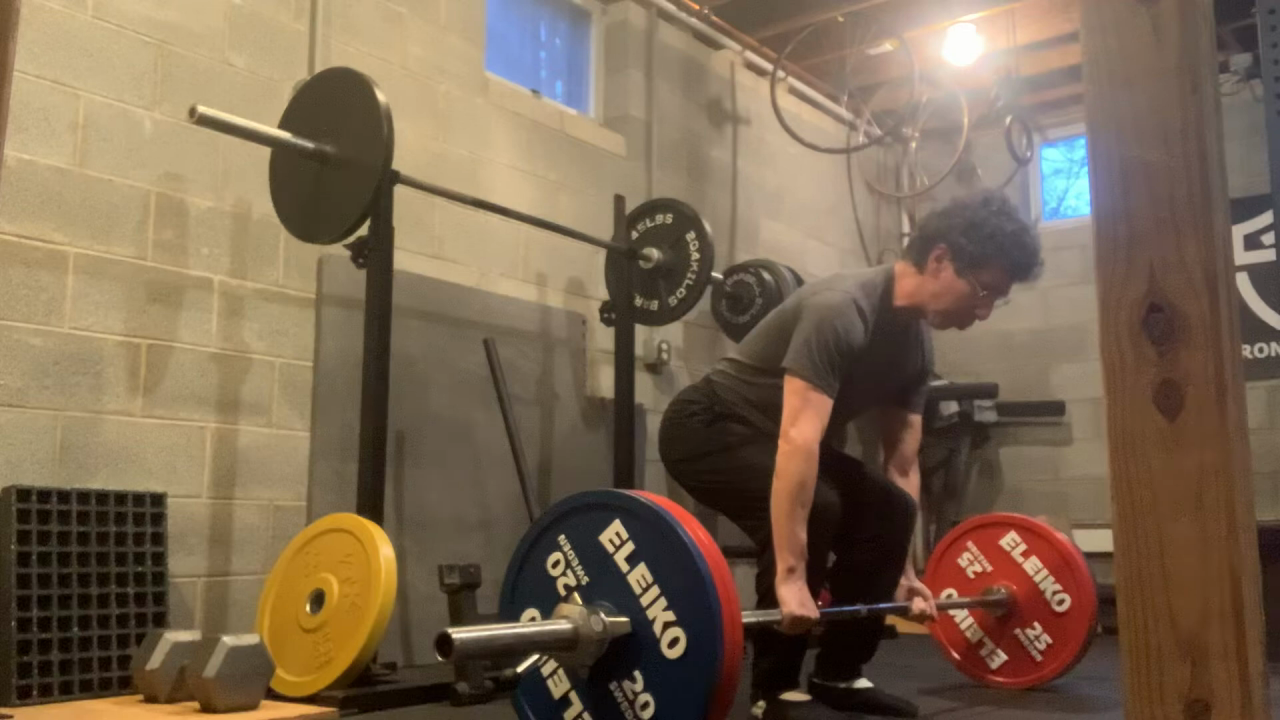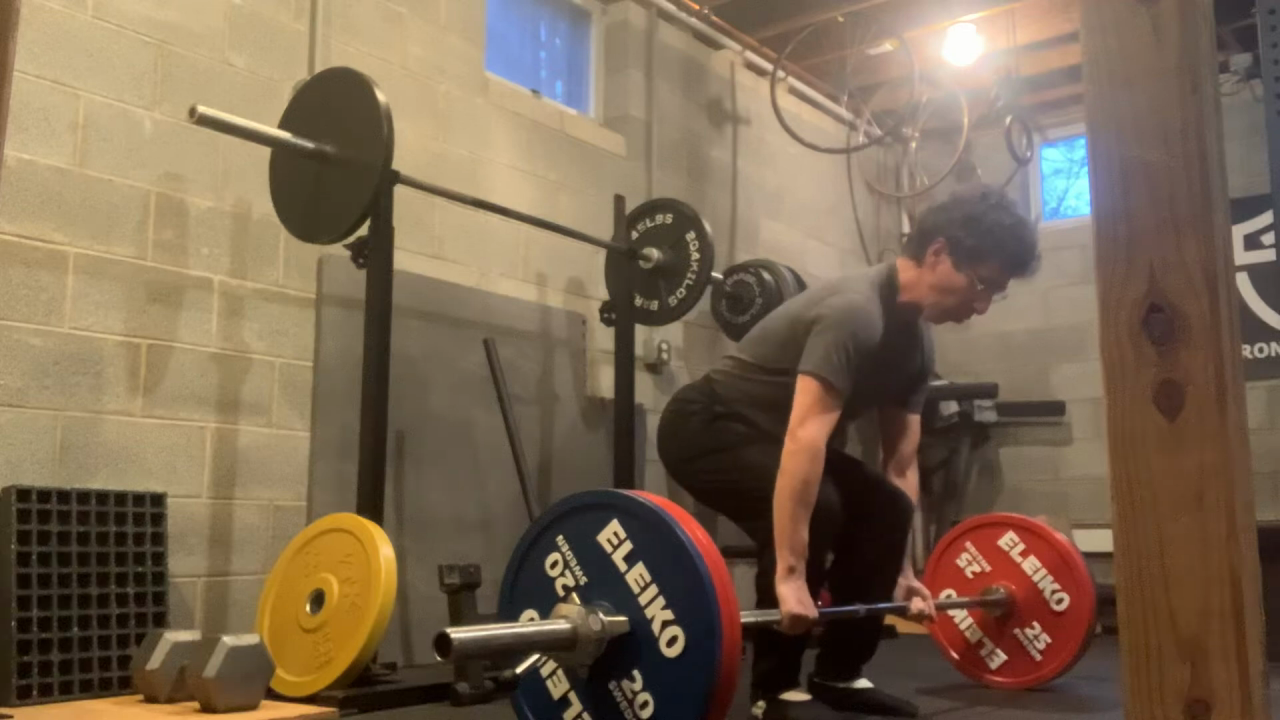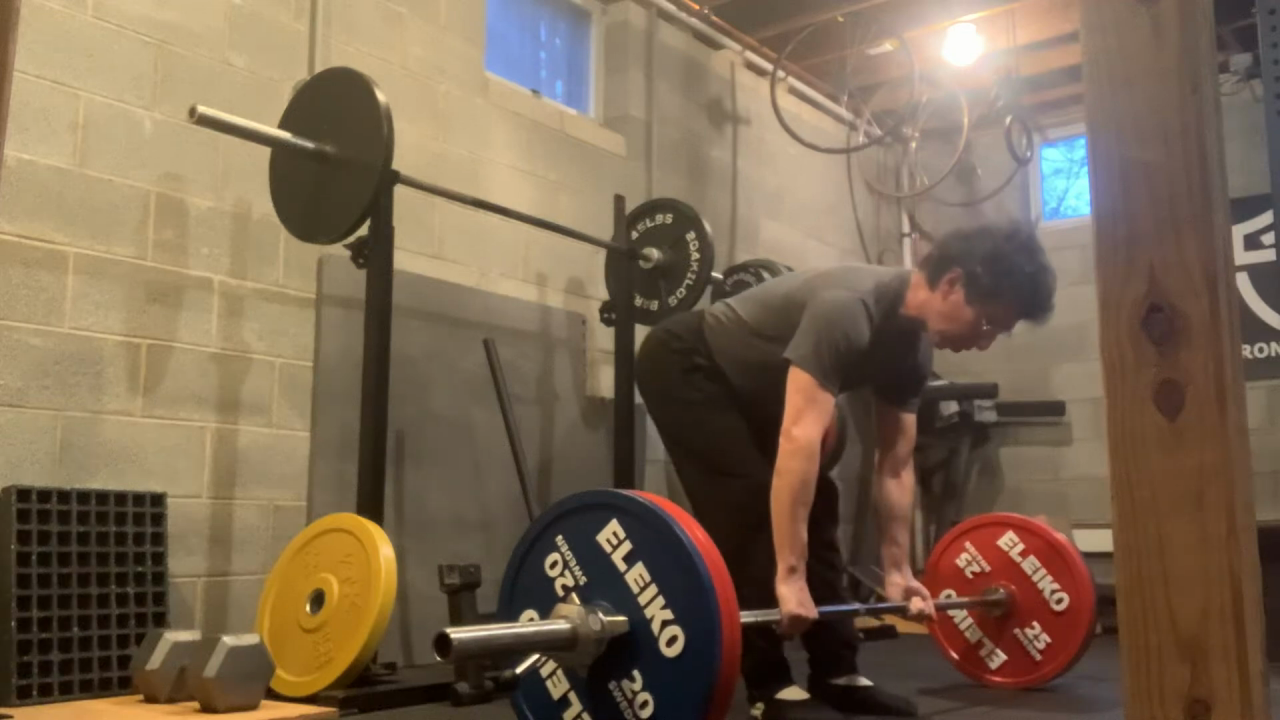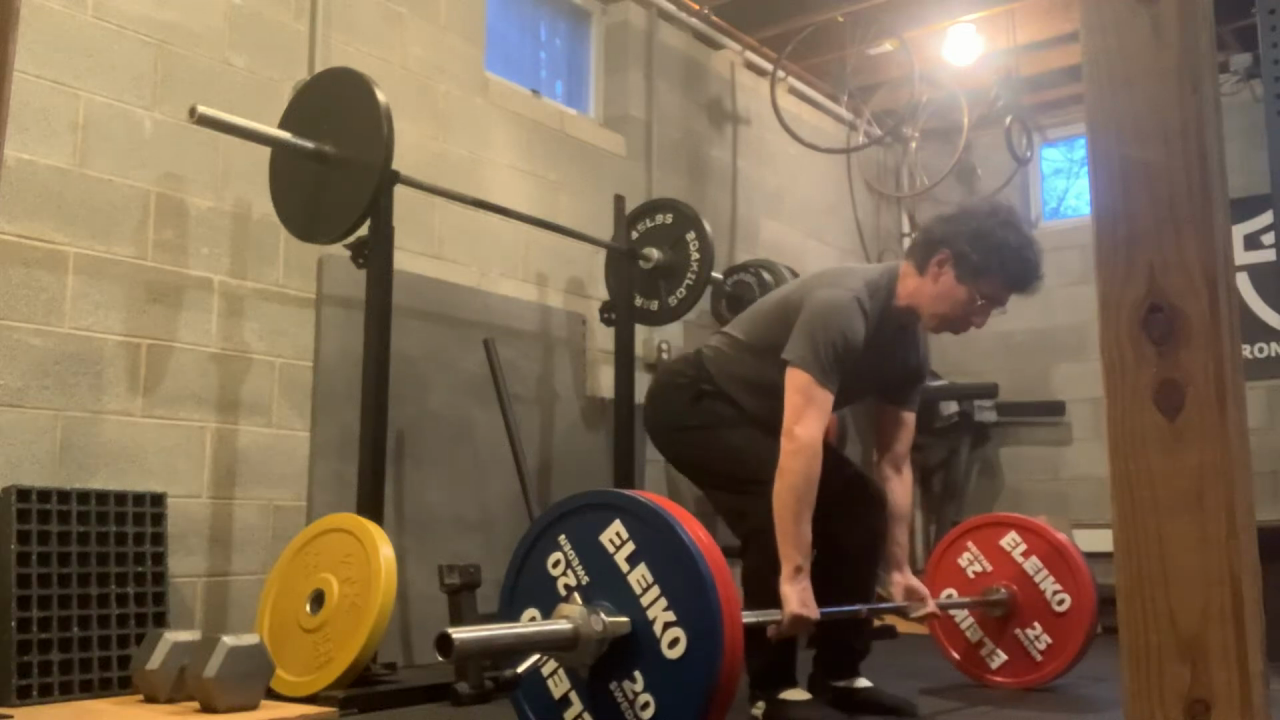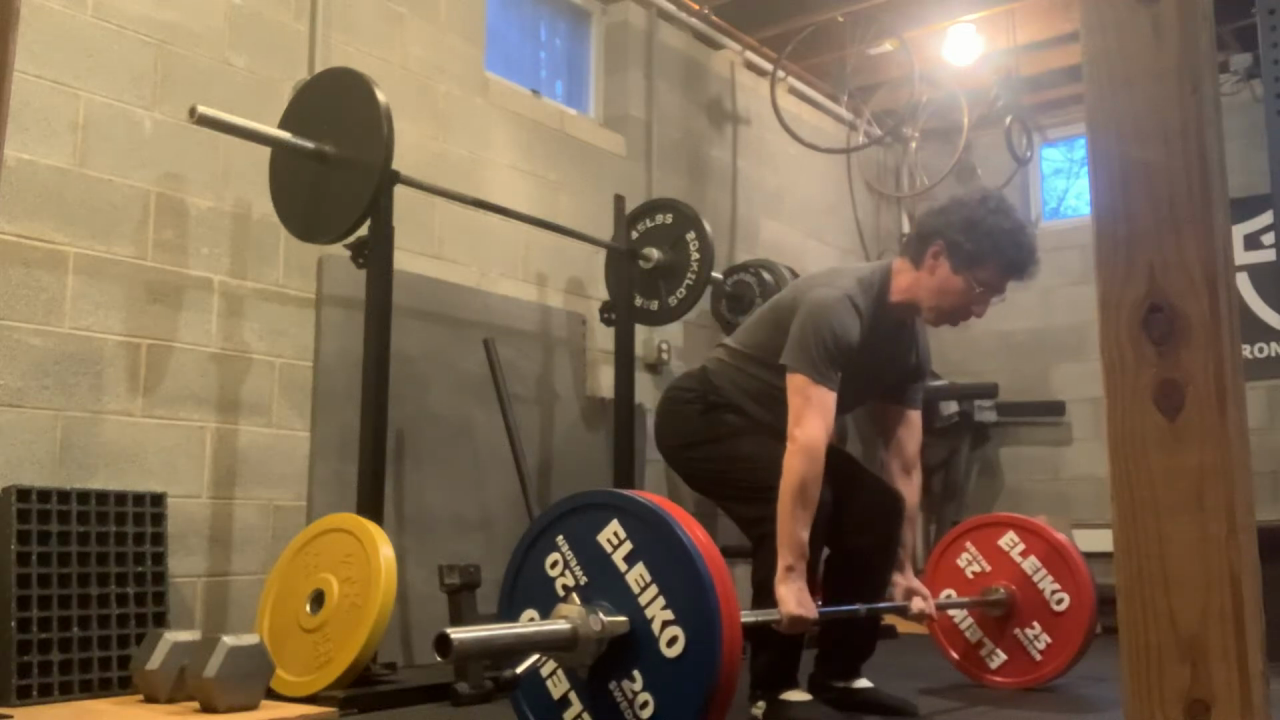
dt=1s
person 1, frame 1
left shoulder: (916, 344)
right shoulder: (840, 309)
left elbow: (903, 465)
right elbow: (798, 439)
left wrist: (903, 573)
right wrist: (790, 578)
left hip: (772, 437)
right hip: (707, 428)
left knee: (889, 509)
right knee: (813, 508)
left ankle: (838, 675)
person 1, frame 2
left shoulder: (915, 342)
right shoulder: (854, 312)
left elbow: (901, 465)
right elbow: (805, 439)
left wrist: (901, 572)
right wrist: (790, 576)
left hip: (768, 434)
right hip: (705, 427)
left knee: (885, 508)
right knee: (814, 509)
left ankle: (839, 675)
person 1, frame 3
left shoulder: (913, 346)
right shoulder: (848, 308)
left elbow: (895, 467)
right elbow: (799, 440)
left wrist: (897, 571)
right wrist: (789, 577)
left hip: (749, 384)
right hip: (686, 366)
left knee: (813, 503)
right knee: (748, 506)
left ankle: (835, 674)
person 1, frame 4
left shoulder: (910, 344)
right shoulder: (841, 307)
left elbow: (895, 464)
right elbow: (800, 441)
left wrist: (898, 569)
right wrist: (795, 577)
left hip: (758, 414)
right hip: (693, 401)
left knee: (860, 505)
right knee: (779, 507)
left ankle: (837, 675)
person 1, frame 5
left shoulder: (910, 343)
right shoulder: (835, 306)
left elbow: (904, 465)
right elbow: (806, 441)
left wrist: (902, 571)
right wrist: (790, 576)
left hip: (766, 424)
right hip: (703, 416)
left knee: (876, 510)
right knee: (801, 507)
left ankle: (838, 676)
